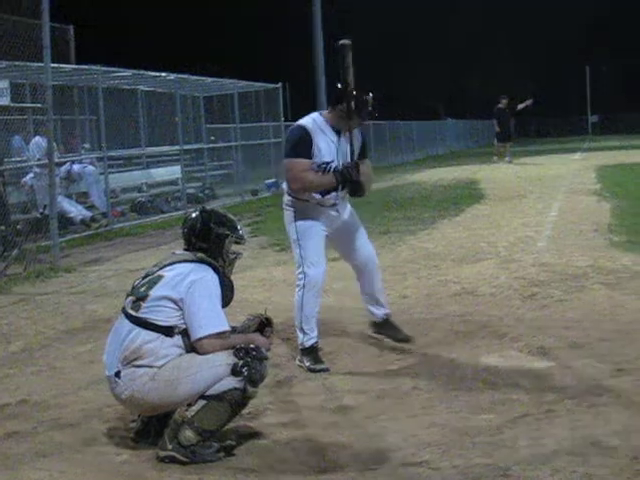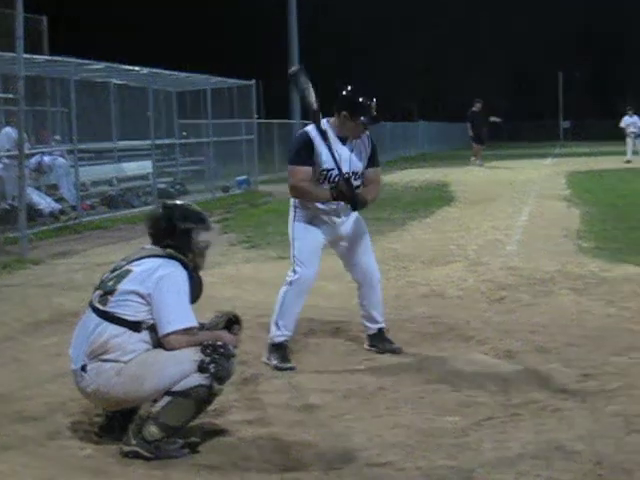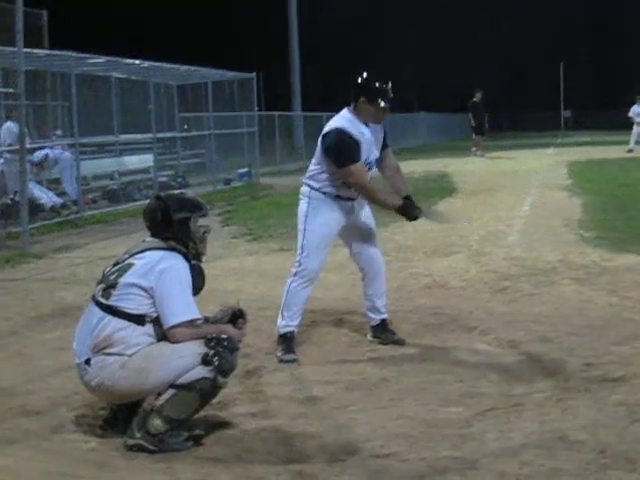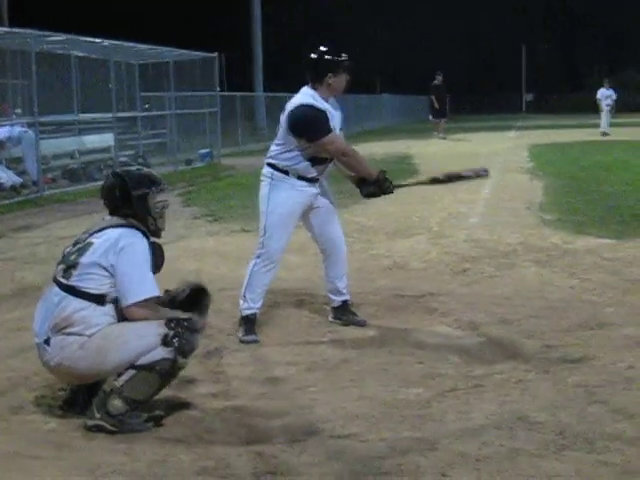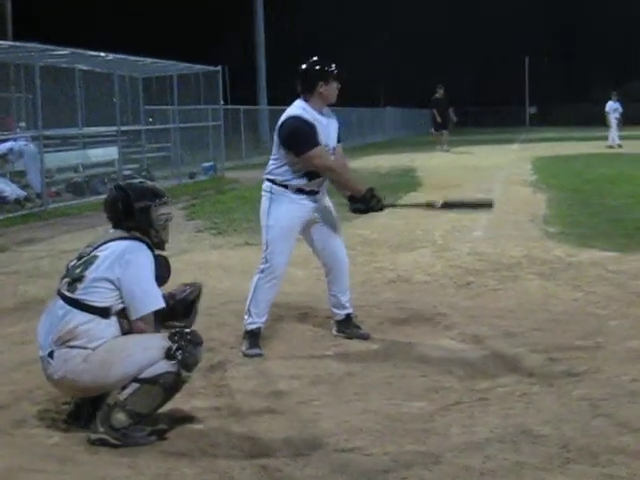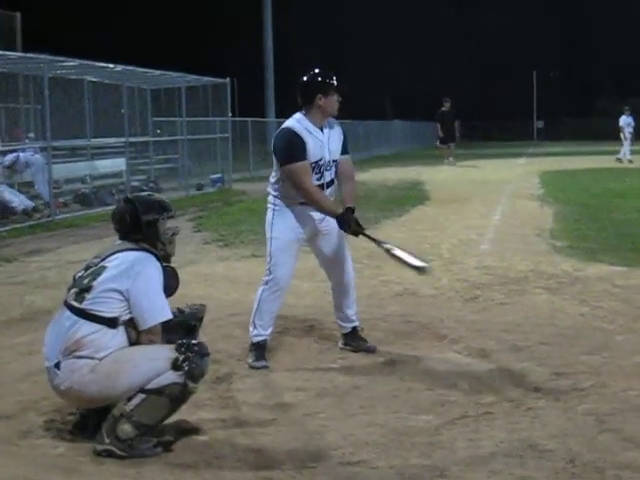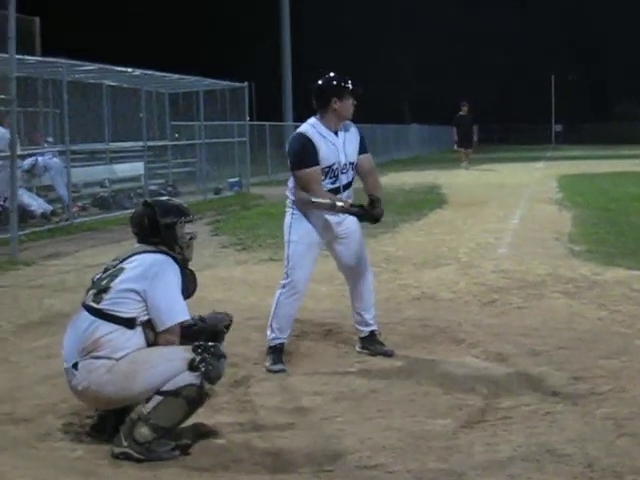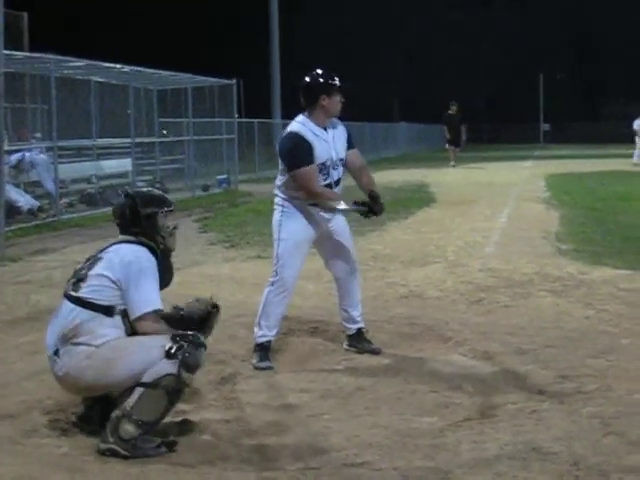
dt=0.3s
person 1, frame 1
left shoulder: (355, 135)
right shoulder: (304, 132)
left elbow: (366, 179)
right elbow: (297, 180)
left wrist: (358, 183)
right wrist: (339, 178)
left hip: (340, 210)
right hip: (307, 213)
left knee: (368, 262)
right knee: (312, 277)
left ankle: (381, 319)
right ankle: (308, 347)
person 1, frame 2
left shoulder: (366, 142)
right shoulder: (309, 138)
left elbow: (373, 183)
right elbow: (297, 188)
left wrist: (362, 197)
right wrist: (340, 195)
left hip: (348, 216)
right hip: (310, 216)
left knee: (369, 273)
right knee: (302, 277)
left ankle: (376, 333)
right ankle: (278, 344)
person 1, frame 3
left shoulder: (376, 127)
right shoulder: (340, 133)
left elbow: (390, 167)
right elbow: (363, 184)
left wrist: (406, 199)
right wrist: (398, 205)
left hip: (356, 204)
right hip: (322, 202)
left knee: (374, 263)
right knee: (308, 267)
left ankle: (378, 324)
right ankle: (286, 334)
person 1, frame 4
left shoulder: (329, 104)
right shoulder: (306, 110)
left elbow: (340, 150)
right elbow: (342, 152)
left wrist: (359, 180)
right wrist: (376, 177)
left hip: (315, 184)
right hip: (284, 185)
left knee: (335, 245)
right knee: (270, 251)
left ankle: (340, 305)
right ankle: (248, 316)
person 1, frame 5
left shoulder: (328, 117)
right shoulder: (297, 122)
left elbow: (337, 162)
right elbow: (328, 168)
left wrist: (353, 195)
right wrist: (365, 193)
left hip: (316, 197)
right hip: (285, 199)
left knee: (337, 259)
right knee: (273, 266)
left ankle: (343, 319)
right ankle: (252, 330)
person 1, frame 6
left shoulder: (336, 130)
right shoulder: (290, 134)
left elbow: (345, 174)
right elbow: (304, 187)
left wrist: (348, 210)
right wrist: (337, 213)
left hip: (325, 211)
right hip: (288, 211)
left knee: (343, 271)
right knee: (277, 278)
left ankle: (349, 332)
right ankle: (258, 342)
person 1, frame 7
left shoulder: (353, 132)
right shoulder: (304, 139)
left elbow: (368, 171)
right elbow: (314, 193)
left wrist: (375, 200)
left hip: (343, 214)
right hip: (307, 216)
left knee: (361, 273)
right knee: (295, 280)
left ankle: (367, 335)
right ankle: (275, 345)
person 1, frame 8
left shoulder: (339, 129)
right shoulder: (296, 137)
left elbow: (357, 165)
right elbow: (313, 190)
left wrist: (373, 195)
right wrist: (354, 205)
left hip: (331, 211)
right hip: (296, 213)
left knee: (348, 271)
right knee: (283, 278)
left ankle: (354, 333)
right ankle: (262, 343)
person 2, frame 1
left shoulder: (174, 265)
right shoulder: (200, 273)
right elbow: (206, 344)
left wrist: (242, 331)
right wrist: (250, 339)
right hip: (141, 382)
left knee: (220, 348)
right knee: (250, 362)
left ankle: (157, 422)
right ankle: (183, 441)
person 2, frame 2
left shoulder: (142, 260)
right shoulder: (169, 269)
right elbow: (175, 340)
left wrist: (208, 328)
right wrist: (218, 337)
right hip: (107, 376)
left knee: (190, 344)
right knee: (217, 358)
left ankle: (122, 417)
right ankle: (147, 437)
person 2, frame 3
left shoulder: (144, 254)
right shoulder: (170, 261)
right elbow: (179, 332)
left wrist: (213, 322)
right wrist: (222, 330)
left hip: (93, 364)
right hip: (111, 370)
left knee: (192, 338)
right knee: (221, 351)
left ankle: (126, 410)
right ankle: (151, 430)
person 2, frame 4
left shoulder: (104, 232)
right shoulder: (130, 239)
right elbow: (138, 311)
right wrist: (181, 317)
left hip: (54, 345)
right hip: (72, 350)
left knee: (150, 323)
right knee: (182, 333)
left ankle: (88, 391)
right ankle: (111, 410)
person 2, frame 5
left shoulder: (108, 245)
right shoulder: (134, 251)
right elbow: (142, 325)
left wrist: (168, 300)
right wrist: (169, 334)
left hip: (56, 358)
right hip: (75, 363)
left knee: (150, 333)
right knee: (186, 345)
left ankle: (90, 405)
right ankle: (114, 424)
person 2, frame 6
left shoulder: (113, 257)
right shoulder: (143, 261)
right elbow: (151, 337)
left hip: (62, 370)
right hip: (81, 374)
right knee: (193, 357)
left ankle: (97, 414)
right ankle: (119, 435)
person 2, frame 7
left shoulder: (132, 260)
right shoulder: (161, 264)
right elbow: (169, 338)
left wrist: (201, 324)
left hip: (81, 371)
right hip: (99, 375)
right knee: (209, 359)
left ankle: (116, 416)
right ankle: (138, 438)
person 2, frame 8
left shoulder: (120, 251)
right shoulder: (137, 255)
right elbow: (146, 325)
left wrist: (178, 315)
right wrist: (181, 331)
left hip: (69, 360)
right hip: (83, 362)
right knee: (188, 348)
left ankle: (101, 409)
right ankle: (125, 435)
